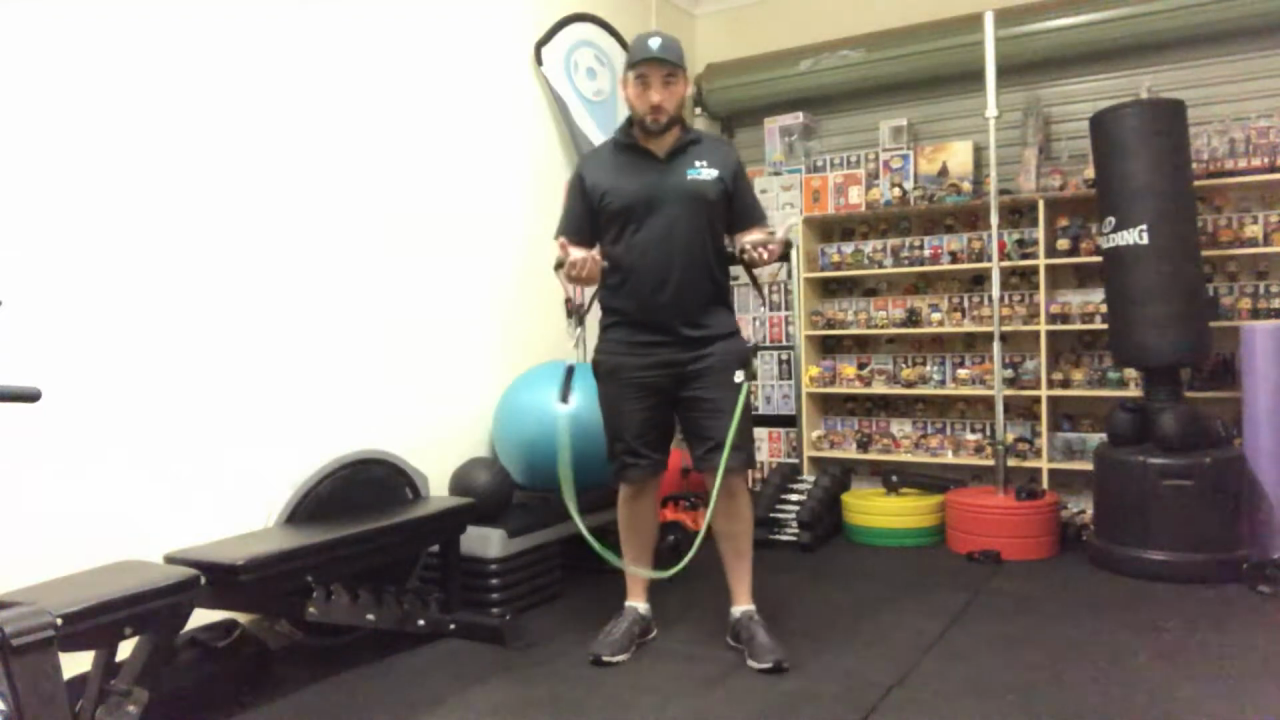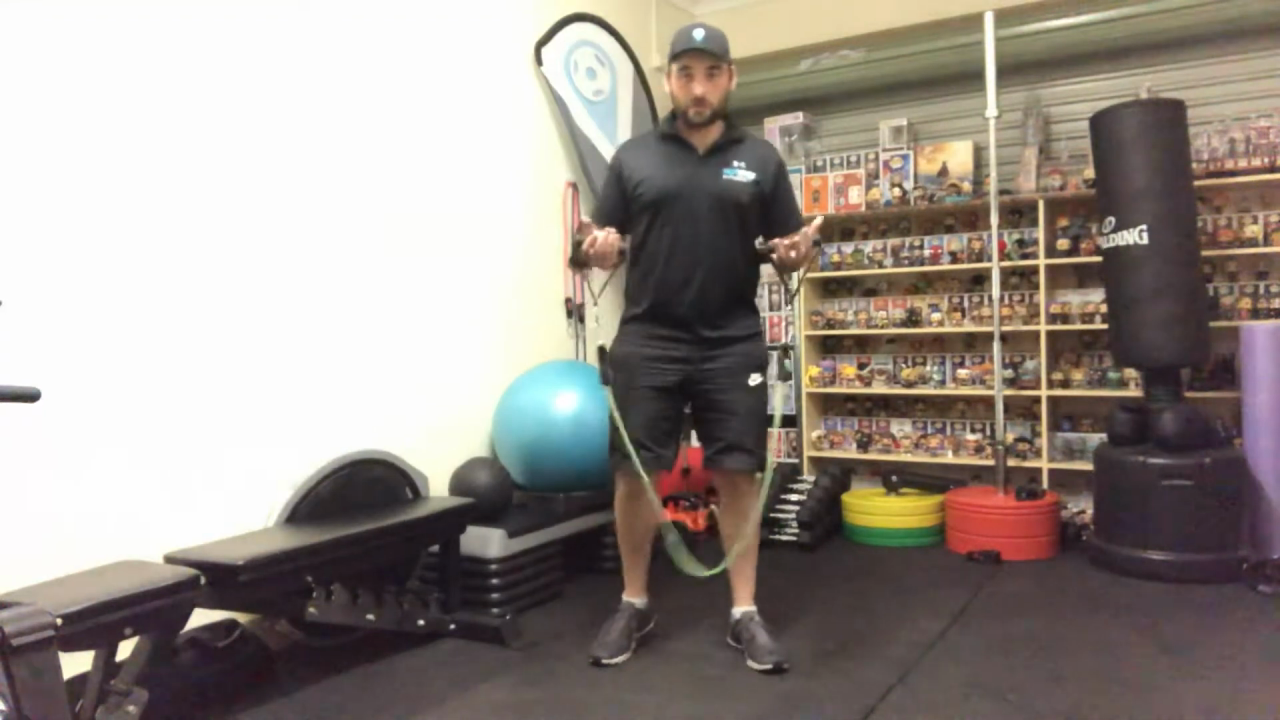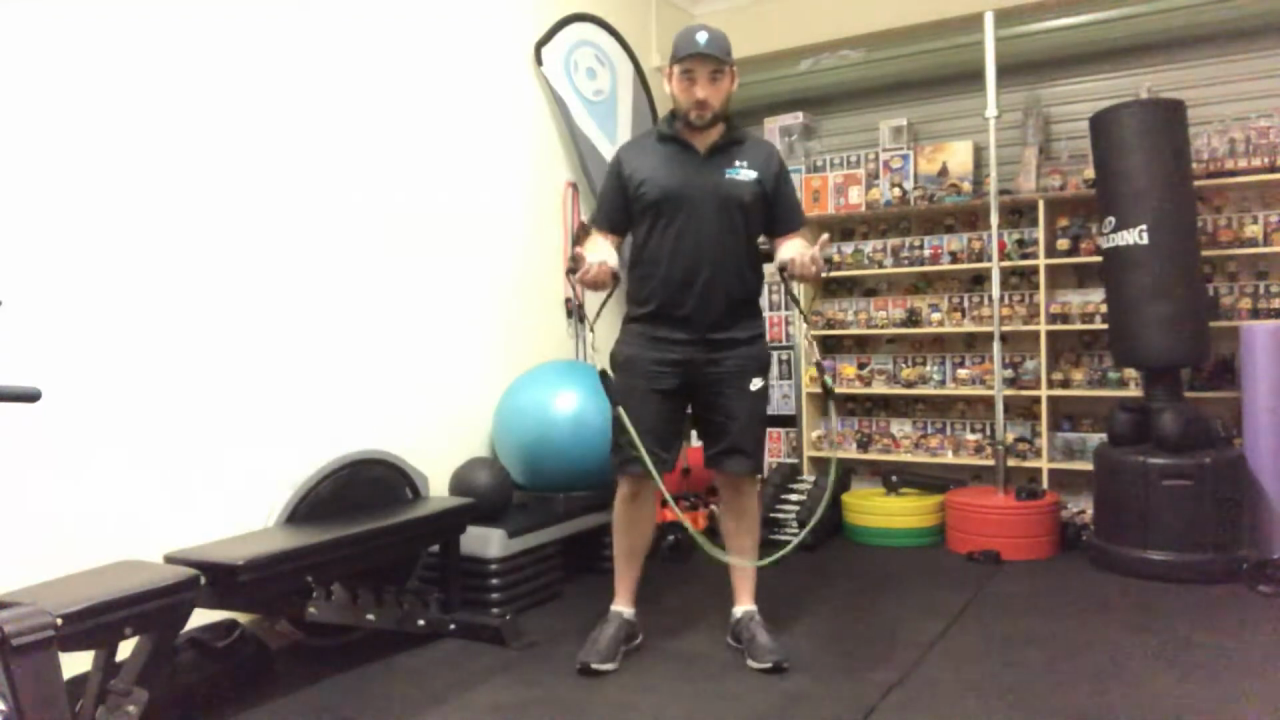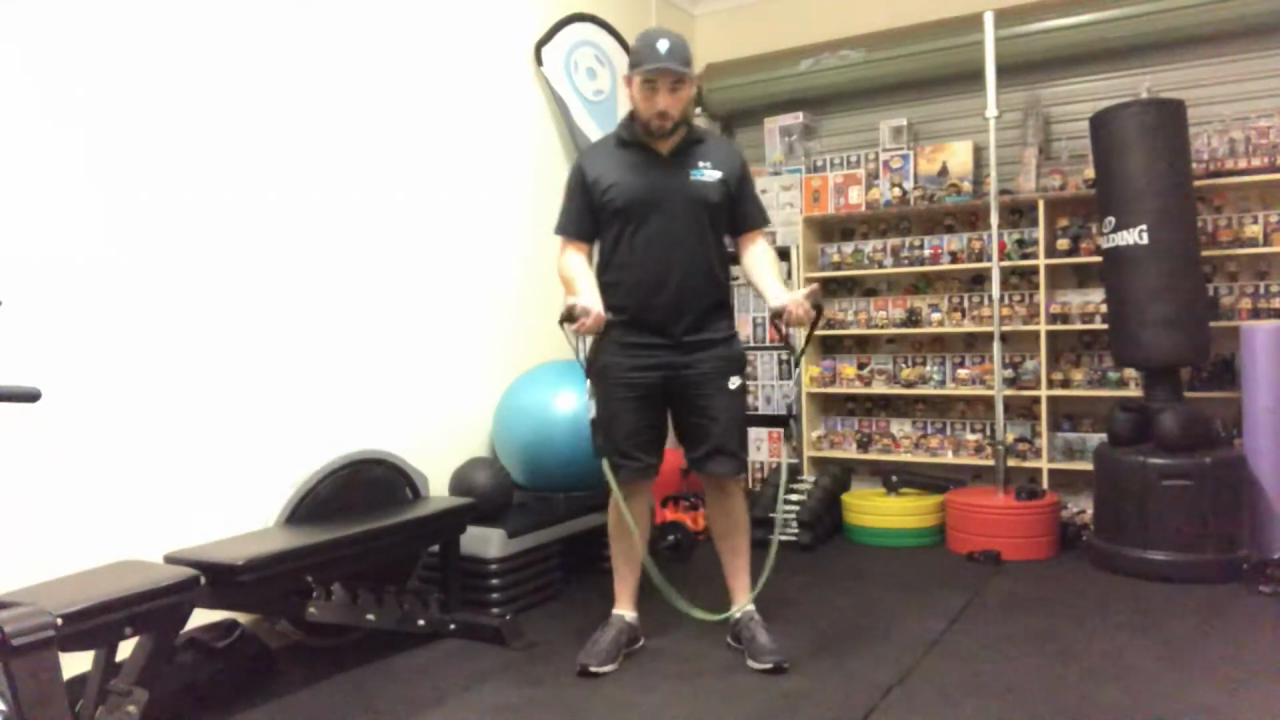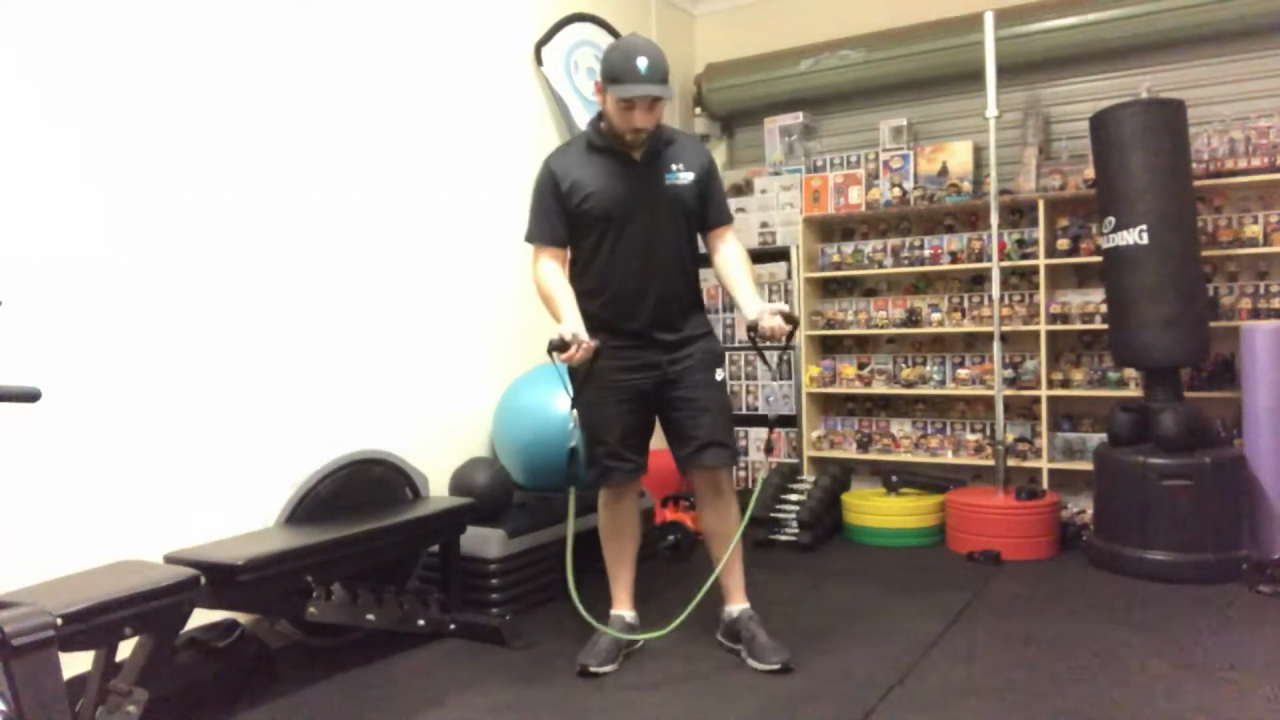
dt=0.3s
person 1, frame 1
left shoulder: (720, 158)
right shoulder: (595, 168)
left elbow: (750, 234)
right elbow: (573, 259)
left wrist: (762, 249)
right wrist: (577, 268)
left hip: (712, 343)
right hip: (629, 349)
left knee: (728, 473)
right knee: (636, 477)
left ankle: (743, 613)
right ankle: (637, 609)
person 1, frame 2
left shoulder: (760, 159)
right shoulder: (634, 156)
left elbow: (786, 242)
right elbow: (604, 235)
left wrist: (797, 252)
right wrist: (600, 249)
left hip: (732, 343)
right hip: (648, 339)
left knee: (738, 473)
right knee: (634, 472)
left ankle: (744, 614)
right ankle: (634, 603)
person 1, frame 3
left shoulder: (761, 159)
right shoulder: (634, 157)
left elbow: (788, 239)
right elbow: (604, 238)
left wrist: (800, 259)
right wrist: (598, 263)
left hip: (735, 345)
right hip: (650, 342)
left knee: (738, 475)
right knee: (637, 476)
left ankle: (745, 614)
right ankle: (622, 614)
person 1, frame 4
left shoulder: (722, 158)
right shoulder: (596, 163)
left elbow: (751, 241)
right elbow: (575, 249)
left wrist: (778, 296)
right wrist: (585, 299)
left hip: (709, 346)
right hip: (625, 350)
left knee: (723, 476)
right knee: (629, 480)
left ankle: (743, 613)
right ankle: (624, 616)
person 1, frame 5
left shoulder: (691, 156)
right shoulder: (564, 167)
left elbow: (721, 239)
right elbow: (549, 260)
left wrist: (752, 305)
right wrist: (570, 322)
left hip: (688, 343)
right hip: (609, 354)
left knee: (713, 472)
right knee: (617, 481)
left ankle: (737, 613)
right ankle: (621, 617)
